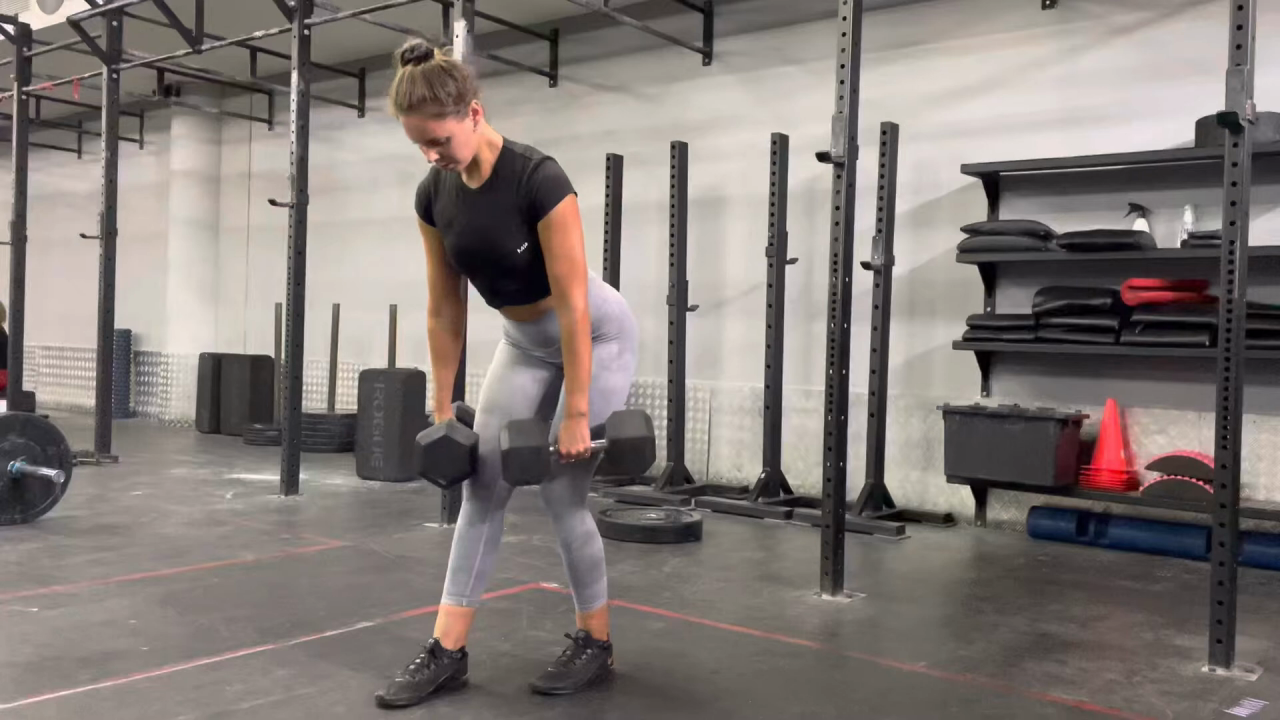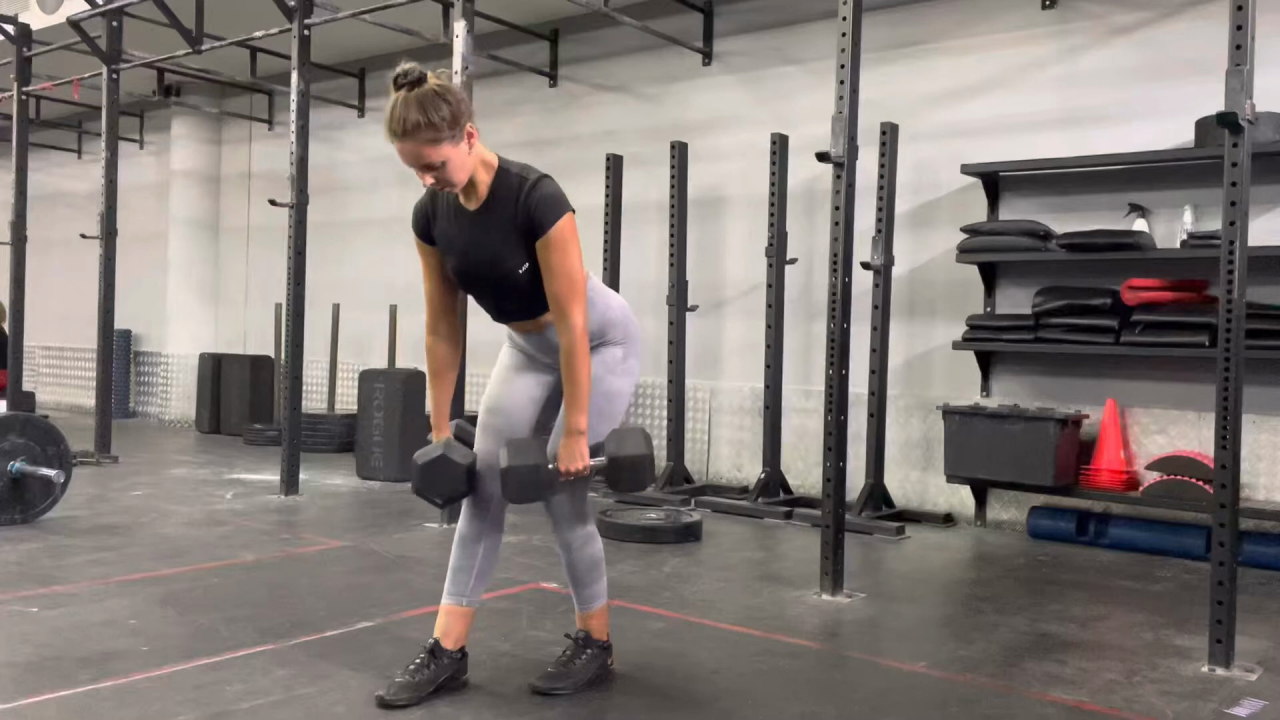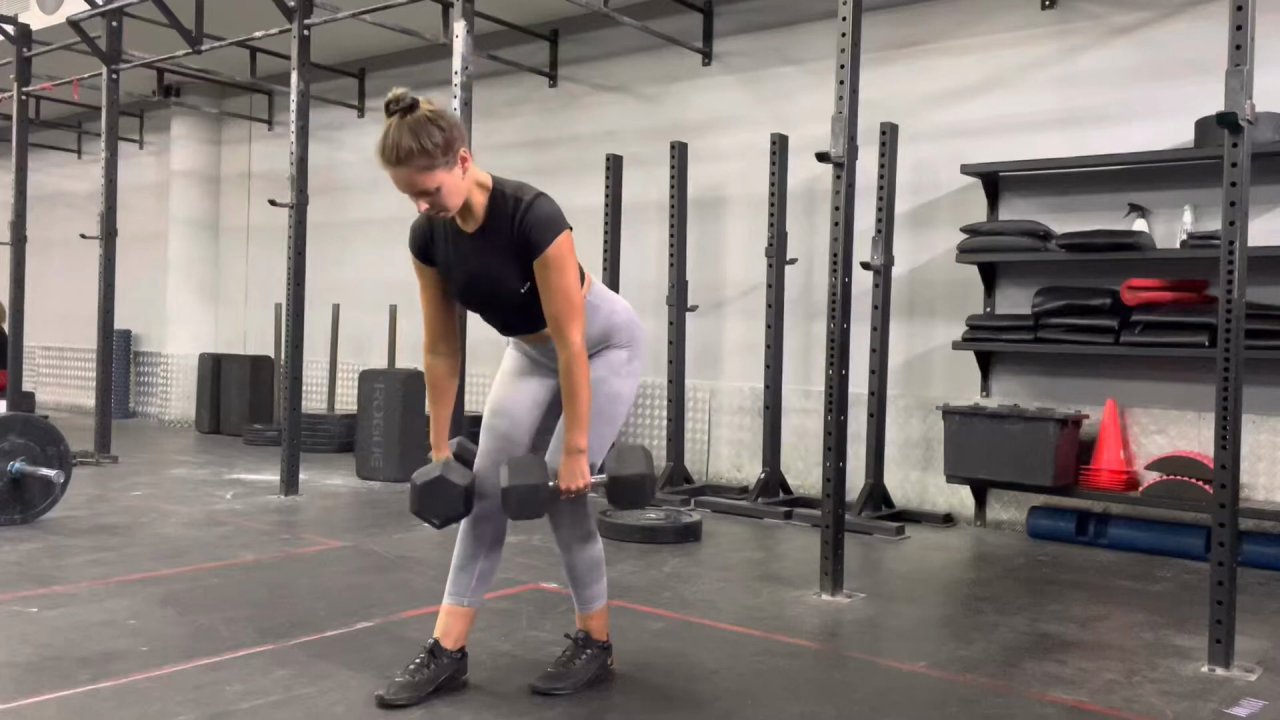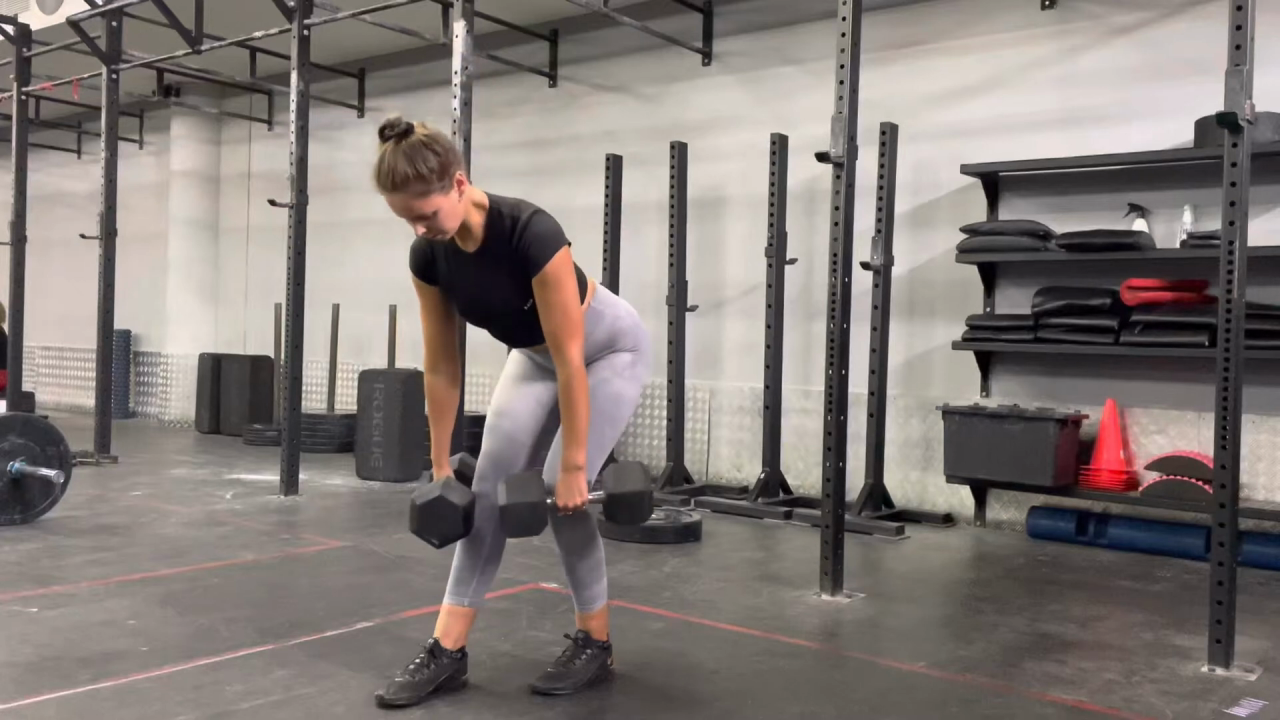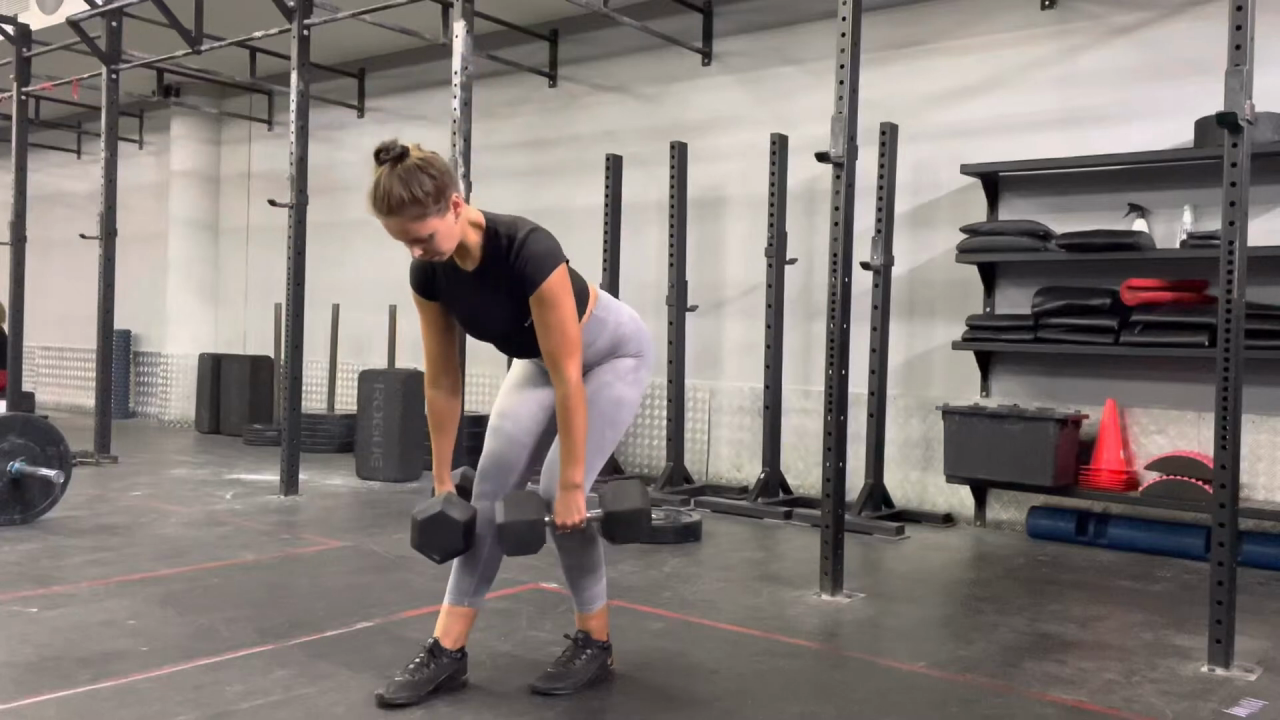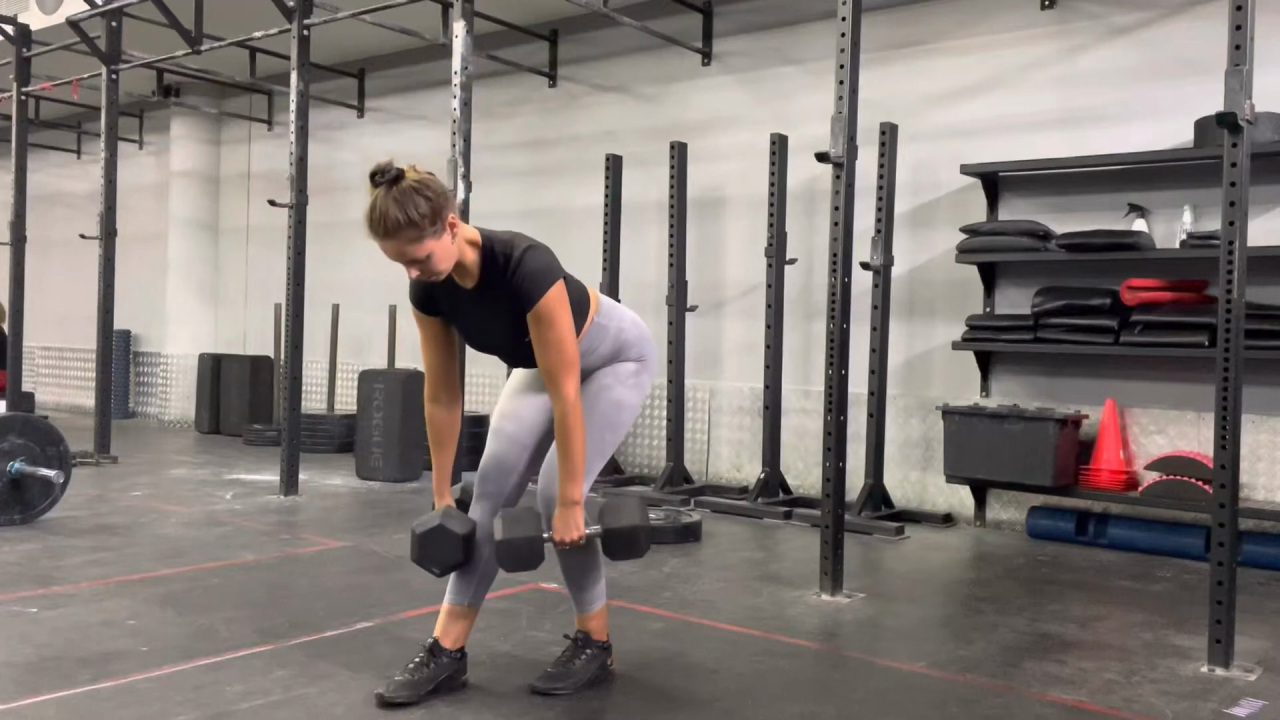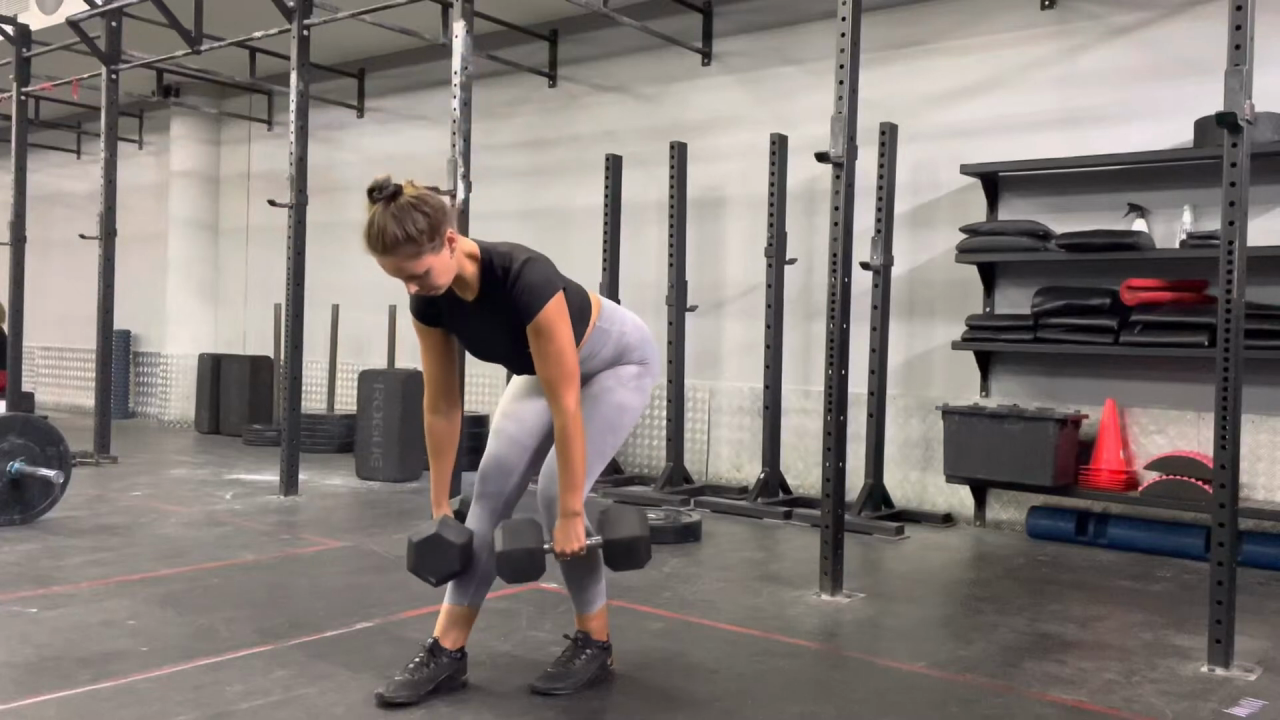
dt=0.2s
person 1, frame 1
left shoulder: (539, 178)
right shoulder: (434, 195)
left elbow: (573, 305)
right elbow: (444, 310)
left wrist: (575, 414)
right wrist: (443, 409)
left hip: (594, 336)
right hip: (522, 342)
left knee: (561, 490)
right knee: (482, 487)
left ankle: (596, 642)
right ankle: (447, 649)
person 1, frame 2
left shoulder: (536, 197)
right shoulder: (431, 215)
left elbow: (572, 323)
right elbow: (442, 329)
left wrist: (576, 432)
right wrist: (441, 427)
left hip: (598, 341)
right hip: (526, 348)
left knee: (561, 490)
right knee: (482, 487)
left ankle: (596, 642)
right ankle: (447, 650)
person 1, frame 3
left shoulder: (532, 216)
right shoulder: (428, 236)
left elbow: (571, 341)
right elbow: (441, 348)
left wrist: (575, 449)
right wrist: (440, 446)
left hip: (603, 344)
right hip: (530, 353)
left knee: (561, 492)
right knee: (486, 488)
left ankle: (595, 642)
right ankle: (447, 650)
person 1, frame 4
left shoulder: (531, 232)
right shoulder: (428, 256)
left elbow: (571, 358)
right elbow: (441, 366)
left wrist: (573, 466)
right wrist: (440, 463)
left hip: (608, 349)
right hip: (534, 356)
left knee: (559, 494)
right knee: (488, 489)
left ankle: (594, 642)
right ankle: (447, 650)
person 1, frame 5
left shoulder: (529, 250)
right shoulder: (428, 273)
left elbow: (569, 377)
right elbow: (442, 381)
left wrist: (572, 485)
right wrist: (442, 479)
left hip: (612, 353)
right hip: (536, 360)
left knee: (556, 497)
right knee: (489, 490)
left ankle: (594, 642)
right ankle: (447, 650)
person 1, frame 6
left shoulder: (526, 266)
right shoulder: (429, 289)
left elbow: (566, 395)
right elbow: (442, 396)
left wrist: (571, 501)
right wrist: (442, 494)
left hip: (615, 358)
right hip: (539, 364)
left knee: (553, 494)
right knee: (490, 489)
left ankle: (594, 642)
right ankle: (447, 651)
person 1, frame 7
left shoulder: (526, 278)
right shoulder: (430, 300)
left elbow: (566, 407)
right elbow: (441, 406)
left wrist: (571, 512)
right wrist: (439, 506)
left hip: (619, 361)
right hip: (541, 368)
left knee: (553, 493)
right knee: (491, 487)
left ankle: (595, 643)
right ankle: (446, 651)
